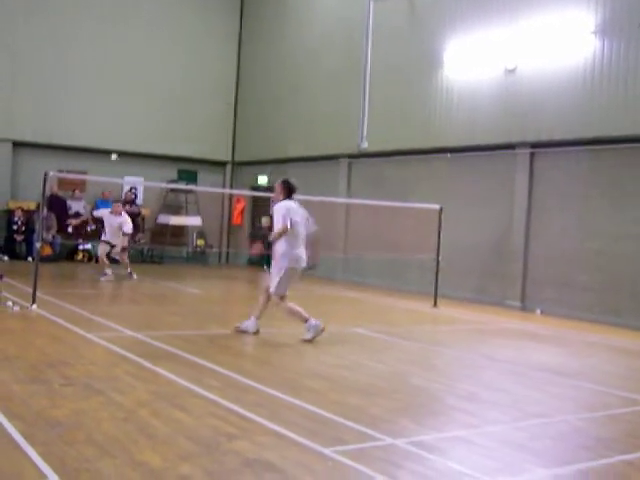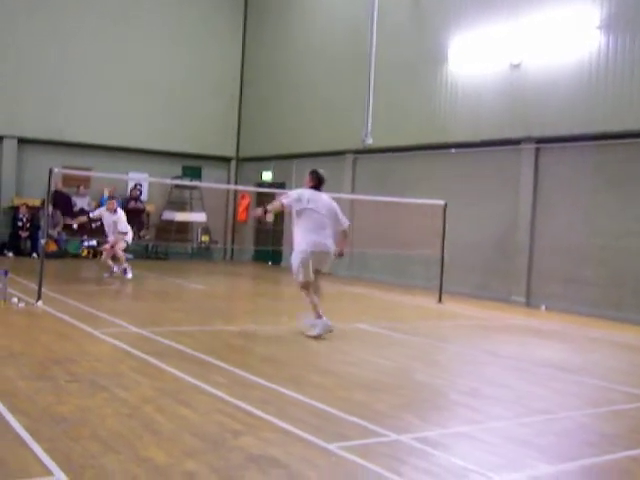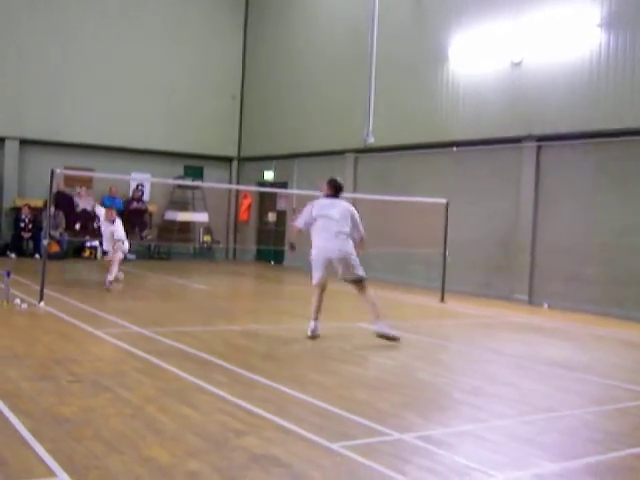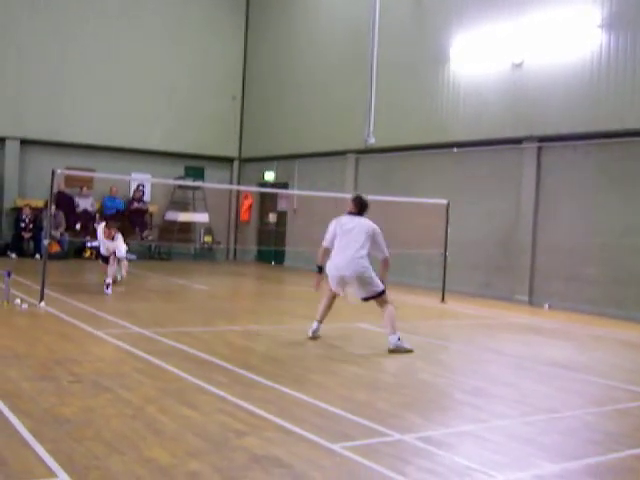
dt=0.2s
person 1, frame 1
left shoulder: (282, 207)
right shoulder: (298, 209)
left elbow: (283, 229)
right elbow: (311, 231)
right wrist: (308, 255)
left hip: (286, 259)
right hip: (298, 259)
left knee: (280, 298)
right knee: (267, 289)
left ankle: (312, 324)
right ankle: (252, 323)
person 1, frame 2
left shoulder: (299, 194)
right shoulder: (329, 201)
left elbow: (280, 204)
right elbow: (344, 228)
left wrist: (264, 210)
right wrist: (341, 248)
left hip: (305, 245)
right hip: (325, 245)
left knee: (304, 285)
right knee: (314, 279)
left ankle: (321, 322)
right ankle: (317, 319)
person 1, frame 3
left shoulder: (314, 205)
right shoulder: (348, 208)
left elbow: (297, 227)
right elbow: (361, 237)
left wrist: (292, 243)
right wrist: (354, 252)
left hip: (320, 251)
right hip: (343, 250)
left knee: (319, 288)
right knee: (363, 289)
left ankle: (313, 326)
right ankle: (379, 326)
person 1, frame 4
left shoulder: (337, 222)
right shoulder: (372, 227)
left elbow: (325, 248)
right elbow: (385, 258)
left wrist: (319, 271)
right wrist: (382, 280)
left hip: (335, 268)
right hip: (359, 269)
left knee: (331, 292)
right knee: (385, 303)
left ankle: (315, 327)
right ankle: (394, 340)
